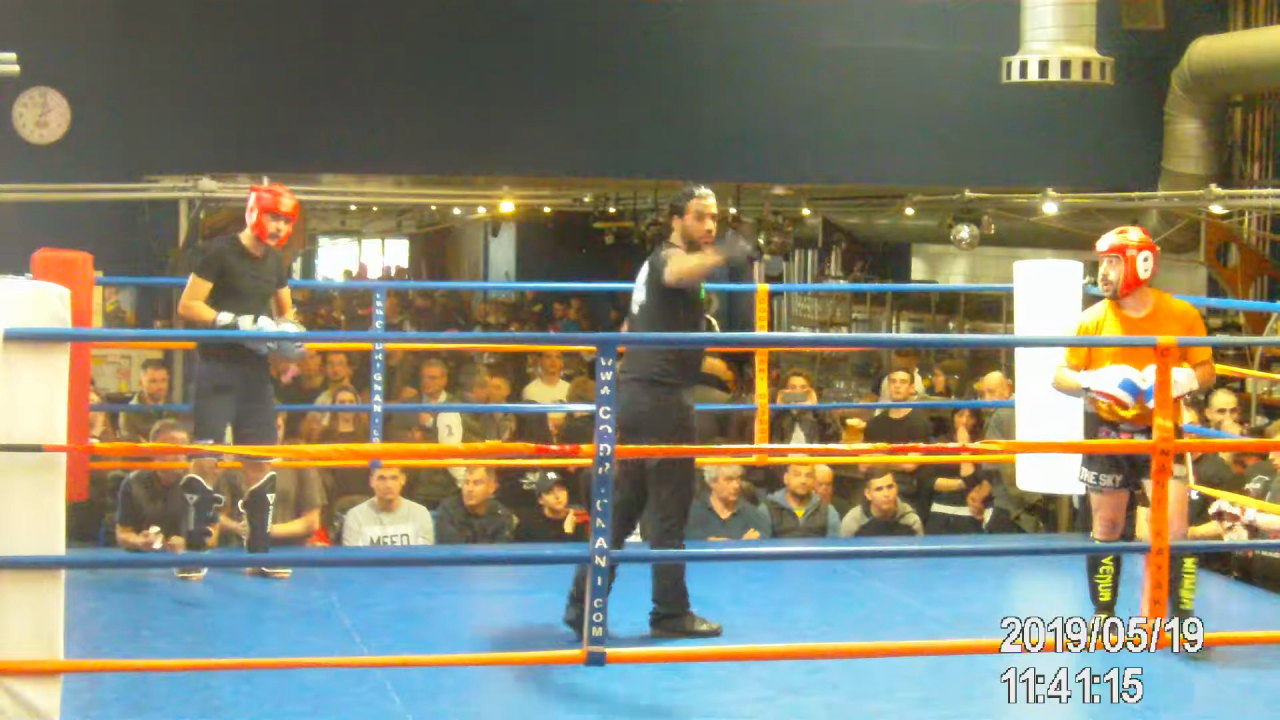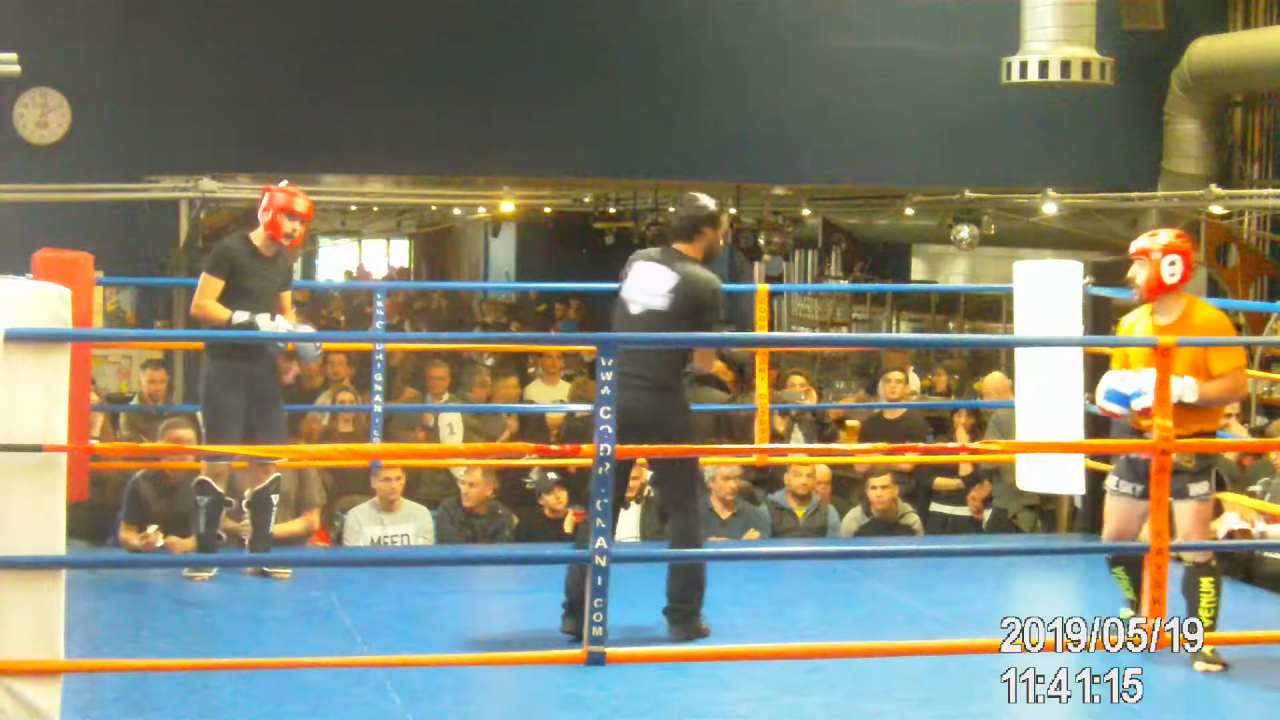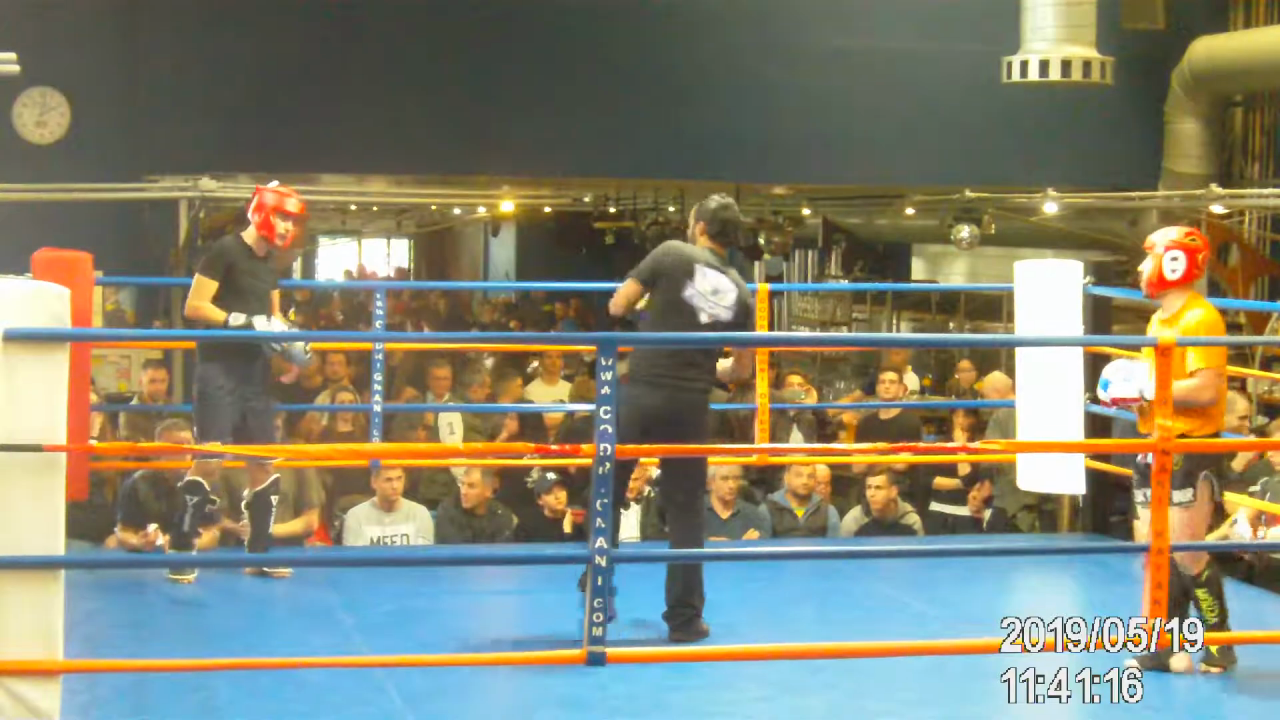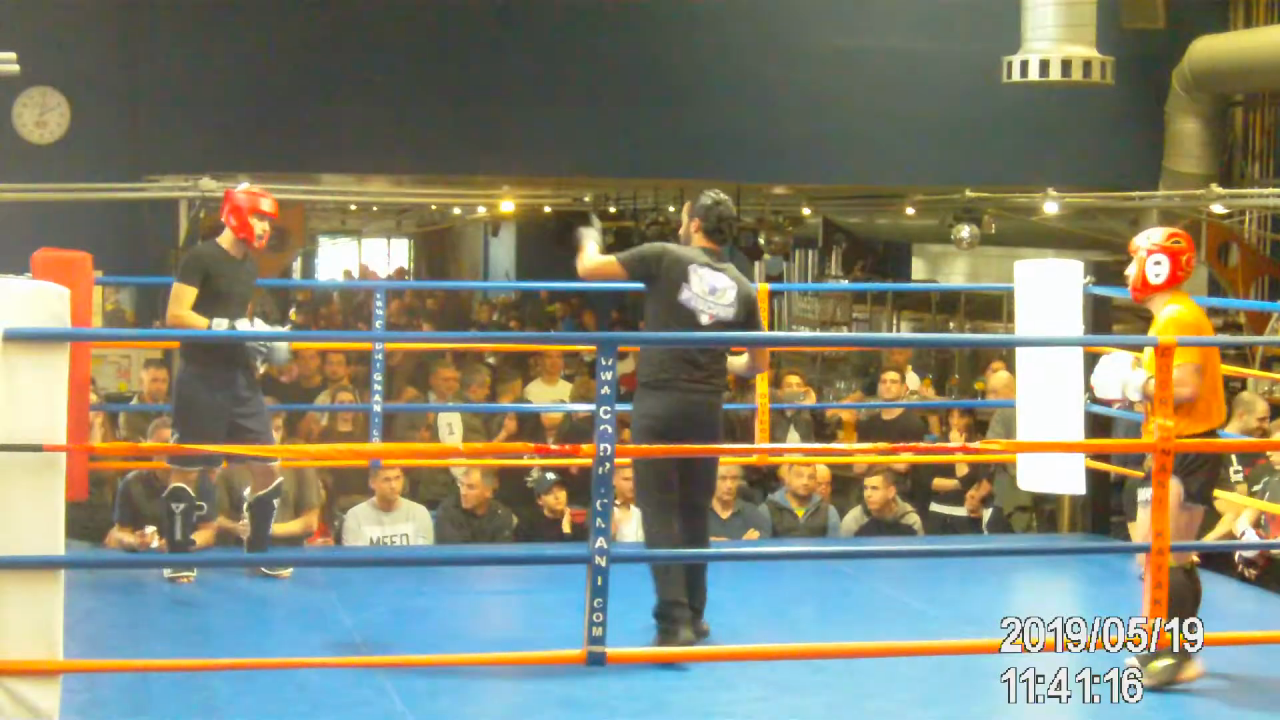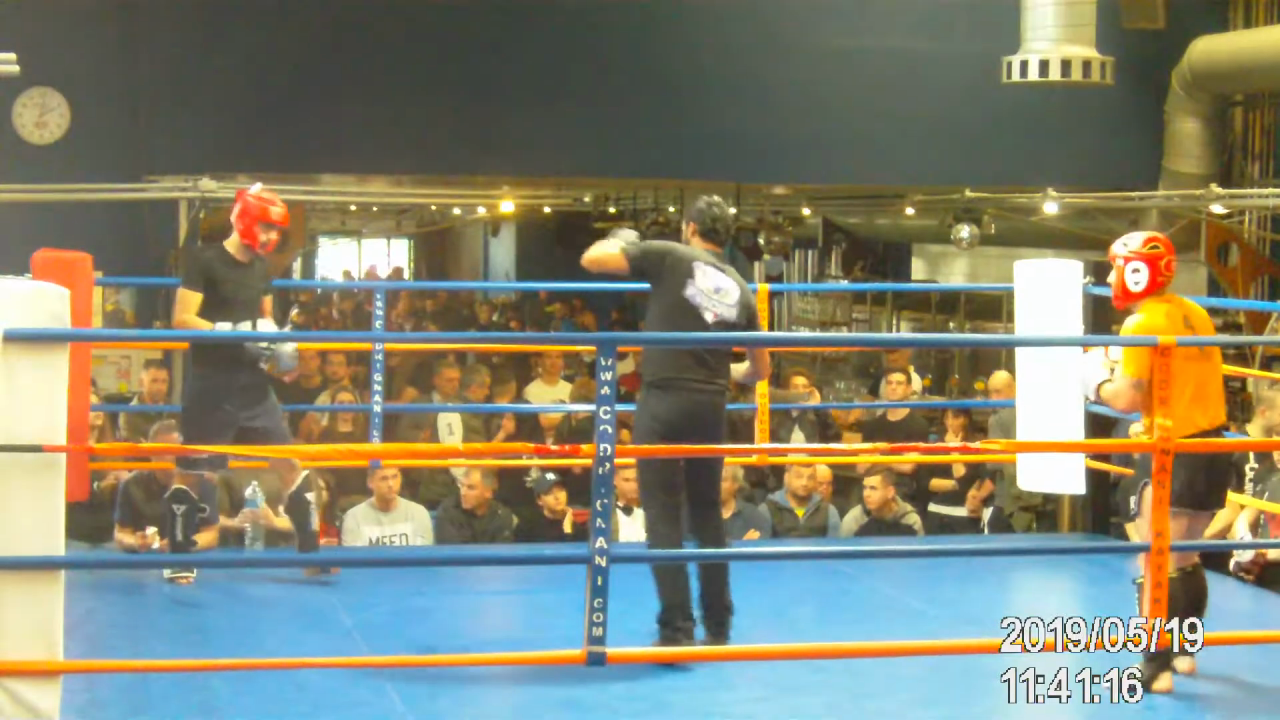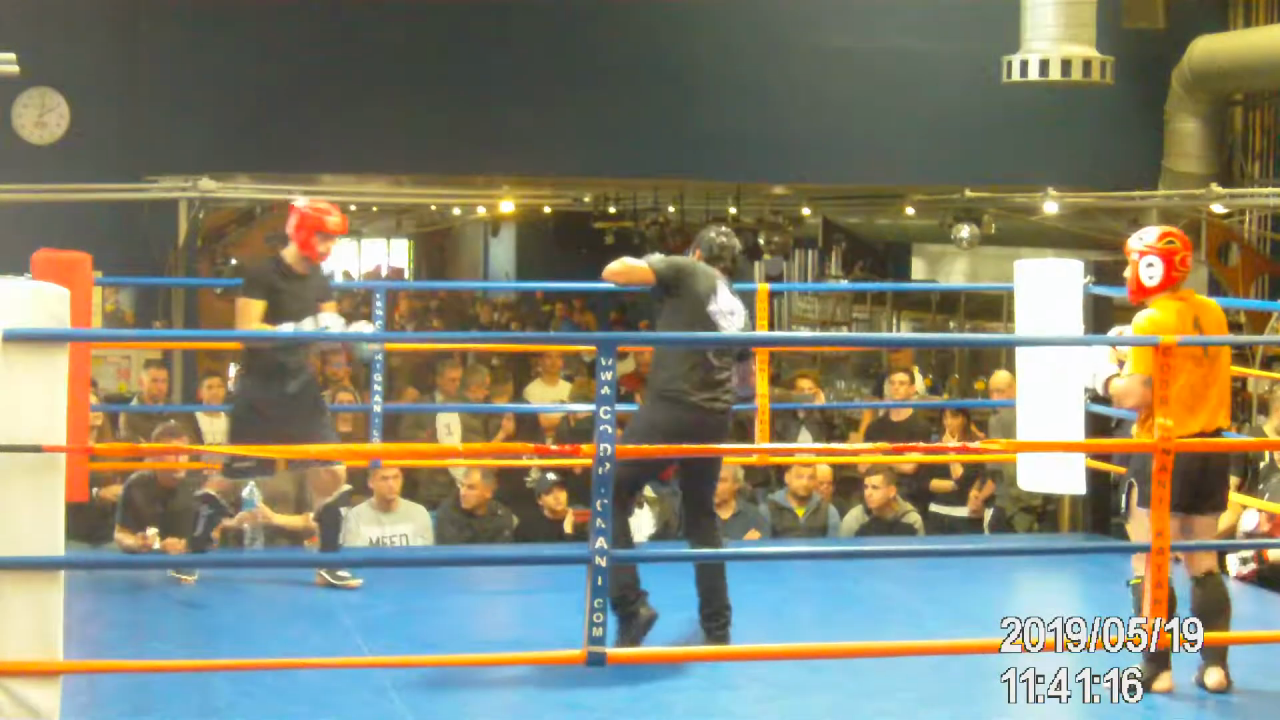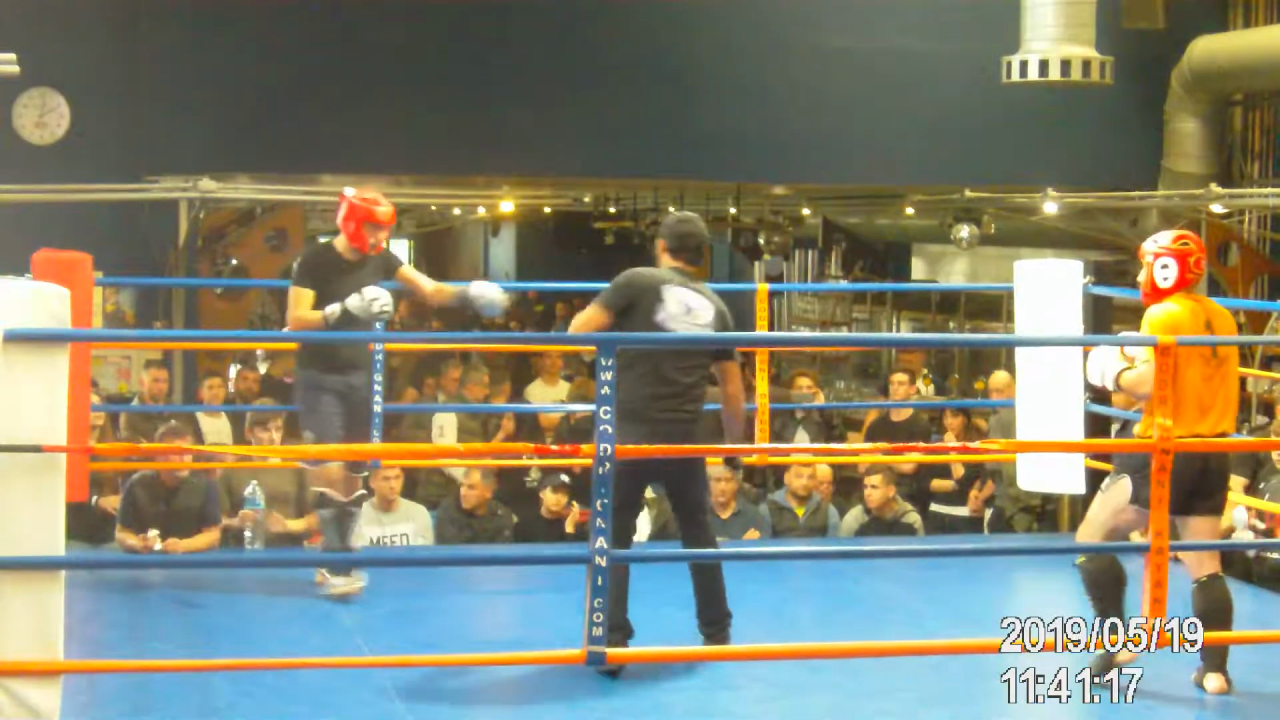
dt=0.3s
person 1, frame 1
left shoulder: (1181, 315)
right shoulder: (1092, 320)
left elbow: (1206, 368)
right elbow: (1062, 376)
left wrist: (1182, 380)
right wrist: (1092, 381)
right hip: (1107, 436)
left knee: (1177, 529)
right knee: (1108, 532)
left ankle: (1181, 620)
right ankle: (1104, 617)
person 1, frame 2
left shoulder: (1210, 322)
right shoulder: (1131, 324)
left elbow: (1236, 384)
right elbow: (1116, 377)
left wrist: (1184, 390)
right wrist: (1109, 391)
left hip: (1190, 450)
right hip: (1138, 446)
left knee: (1196, 548)
right knee: (1115, 538)
left ankle: (1204, 642)
right ankle: (1138, 608)
person 1, frame 3
left shoulder: (1200, 320)
right shoulder: (1159, 320)
left elbow: (1206, 389)
left wrist: (1148, 386)
right wrist: (1131, 382)
left hip: (1191, 454)
right hip: (1156, 452)
left knee: (1188, 558)
left ankle: (1219, 642)
right ankle: (1168, 647)
person 1, frame 4
left shoulder: (1178, 316)
right shoulder: (1170, 316)
left elbow: (1187, 386)
left wrist: (1134, 386)
right wrist: (1134, 375)
left hip: (1186, 451)
right hip: (1177, 449)
right knee: (1174, 555)
left ankle: (1175, 655)
right ankle: (1169, 649)
person 1, frame 5
left shoulder: (1141, 325)
right shoulder: (1193, 312)
left elbow: (1128, 399)
left wrist: (1097, 381)
right wrist: (1125, 369)
left hip: (1172, 454)
right hip: (1212, 448)
right knee: (1184, 556)
left ankle: (1156, 666)
right ankle: (1185, 651)
person 1, frame 6
left shoulder: (1151, 320)
right shoulder: (1211, 312)
left elbow: (1137, 396)
left wrist: (1107, 376)
right hip: (1210, 450)
left knee: (1148, 566)
right knee: (1203, 564)
left ankle: (1156, 669)
right ankle: (1215, 665)
person 1, frame 7
left shoulder: (1164, 315)
right shoulder: (1222, 317)
left elbow: (1148, 386)
left wrist: (1114, 372)
right wrist: (1140, 358)
right hip: (1210, 453)
left knee: (1092, 539)
right knee: (1205, 567)
right ankle: (1215, 668)
person 2, frame 1
left shoulder: (661, 261)
right shoulder: (668, 257)
left elbow: (633, 329)
right elbow: (678, 270)
right wrist: (722, 253)
left hip: (635, 395)
right hip: (661, 398)
left knee: (625, 502)
right knee: (671, 508)
left ankle: (582, 602)
right ankle: (671, 612)
person 2, frame 2
left shoulder: (638, 261)
right shoulder: (703, 283)
right elbow: (704, 360)
left hip: (616, 397)
right hip: (661, 403)
left knee: (603, 506)
right knee: (684, 507)
left ankle: (576, 612)
right ankle: (685, 615)
person 2, frame 3
left shoulder: (671, 254)
right shoulder: (741, 293)
left elbow: (617, 307)
right elbow: (741, 369)
left hip: (642, 394)
right hip: (691, 405)
left knee: (609, 491)
right knee: (686, 510)
right ankle: (684, 617)
person 2, frame 4
left shoulder: (664, 257)
right shoulder: (742, 288)
left elbow: (587, 269)
right elbow: (758, 364)
left wrist: (589, 238)
left hip: (657, 401)
right hip: (705, 407)
left knee: (658, 510)
right knee: (695, 513)
left ankle: (674, 619)
right ankle: (689, 616)
person 2, frame 5
left shoulder: (666, 255)
right shoulder: (740, 290)
left elbow: (592, 260)
right elbow: (759, 370)
left wrist: (620, 240)
left hip: (664, 401)
right hip: (711, 406)
left knee: (663, 515)
right knee: (707, 513)
left ankle: (677, 622)
right ankle: (717, 622)
person 2, frame 6
left shoulder: (685, 271)
right shoulder: (740, 310)
left elbow: (613, 273)
left wrist: (652, 264)
left hip: (667, 410)
right hip: (714, 420)
left knee: (612, 498)
right knee: (702, 519)
left ankle: (631, 605)
right ankle: (717, 624)
person 2, frame 7
left shoulder: (635, 282)
right shoulder: (716, 308)
left elbow: (577, 333)
right elbow: (733, 389)
right wrist: (735, 443)
left hip: (630, 431)
right hip: (684, 435)
left knee: (615, 537)
right knee: (698, 531)
left ankle: (613, 642)
right ankle: (716, 628)
person 3, frame 1
left shoulder: (276, 261)
right shoulder: (219, 251)
left elbow: (285, 310)
right elbow: (187, 306)
left wrist: (288, 332)
right wrist: (235, 322)
left hip: (256, 368)
right hip: (216, 368)
left knee: (259, 460)
right knee: (206, 458)
left ankle: (258, 550)
person 3, frame 2
left shoulder: (284, 261)
right shoulder: (230, 250)
right elbow: (200, 305)
left wrist: (299, 335)
right wrist: (250, 320)
left hip: (263, 367)
right hip: (226, 366)
left knee: (267, 460)
right knee: (218, 462)
left ankle: (260, 551)
right ankle: (205, 551)
person 3, frame 3
left shoulder: (271, 260)
right shoulder: (224, 251)
right elbow: (194, 307)
left wrist: (285, 337)
right wrist: (246, 322)
left hip: (255, 369)
right hip: (218, 367)
left knee: (264, 462)
right knee: (207, 458)
left ankle: (259, 552)
person 3, frame 4
left shoulder: (248, 263)
right shoulder: (201, 257)
right elbow: (175, 316)
left wrist: (261, 338)
right wrist: (229, 328)
left hip: (241, 376)
right hip: (202, 377)
left knee: (267, 466)
right knee: (187, 468)
left ankle: (258, 551)
right ankle: (178, 555)
person 3, frame 5
left shoulder: (262, 268)
right shoulder: (204, 260)
right elbow: (181, 321)
left wrist: (274, 340)
right wrist: (235, 332)
left hip: (251, 382)
right hip: (208, 381)
person 3, frame 6
left shoulder: (318, 276)
right shoulder: (264, 273)
left elbow: (329, 323)
right elbow: (246, 330)
left wrist: (349, 335)
right wrist: (301, 330)
left hip: (302, 384)
right hip: (262, 386)
left knee: (332, 474)
right knee: (230, 476)
left ankle: (330, 563)
right ankle: (194, 552)
person 3, frame 7
left shoulder: (380, 259)
right shoulder: (315, 260)
left elbow: (430, 291)
right elbow: (295, 319)
left wrist: (467, 295)
right wrist: (344, 310)
left hip: (358, 377)
right hip: (318, 377)
left knee: (351, 474)
right knee: (328, 468)
left ankle: (331, 558)
right ankle: (338, 567)
